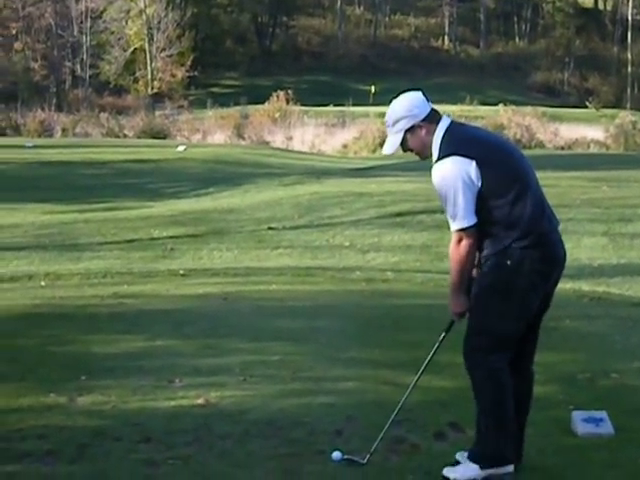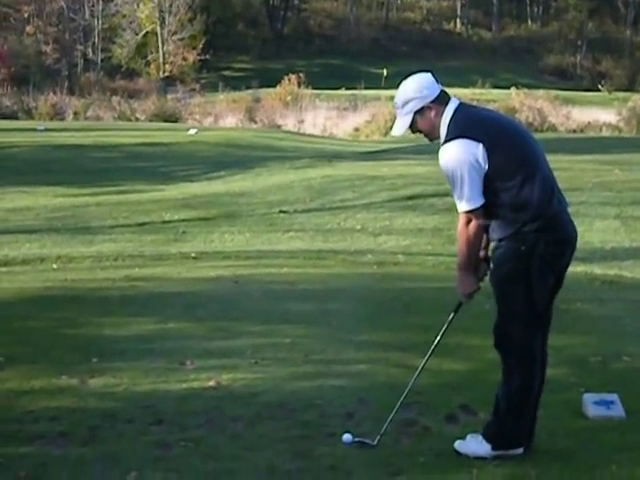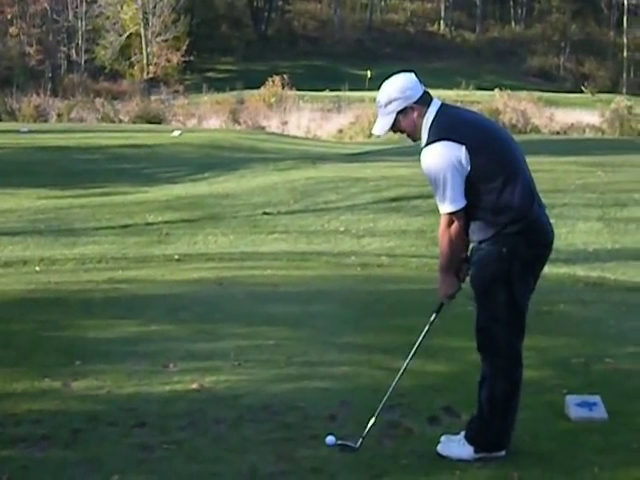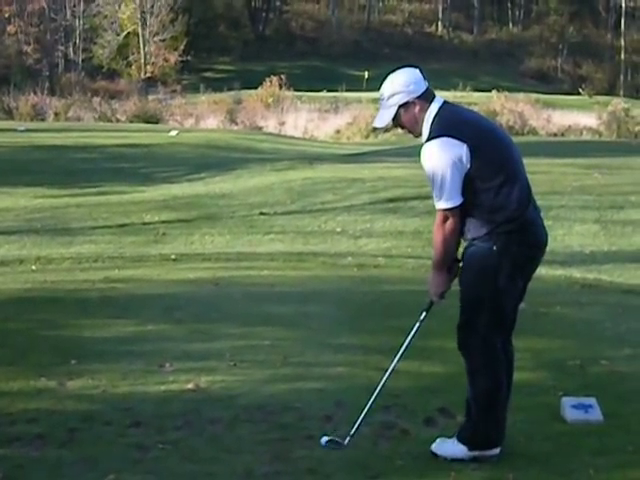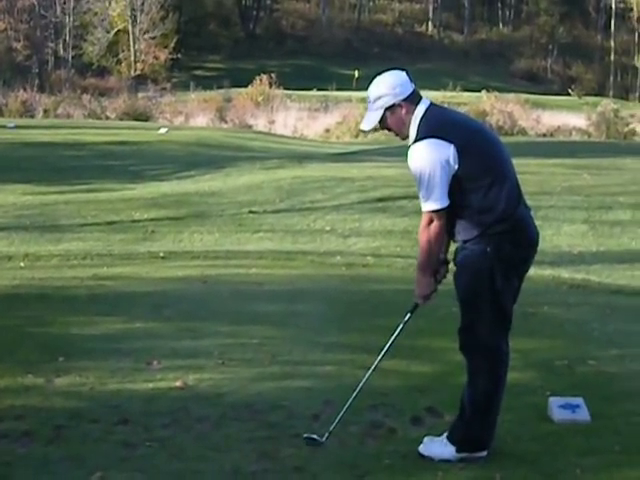
dt=0.4s
person 1, frame 1
left shoulder: (449, 163)
right shoulder: (470, 138)
left elbow: (464, 238)
left wrist: (457, 291)
right wrist: (477, 269)
left hip: (520, 258)
right hip: (543, 250)
left knee: (484, 353)
right knee: (515, 358)
right ankle: (505, 449)
person 1, frame 2
left shoulder: (456, 146)
right shoulder: (479, 119)
left elbow: (471, 219)
left wrist: (465, 271)
right wrist: (484, 251)
left hip: (530, 241)
right hip: (553, 232)
left knee: (515, 340)
right knee: (526, 337)
left ankle: (506, 437)
right ankle: (516, 430)
person 1, frame 3
left shoulder: (438, 148)
right shoulder: (460, 121)
left elbow: (453, 221)
left wrist: (447, 273)
right wrist: (463, 256)
left hip: (510, 243)
right hip: (525, 233)
left knee: (498, 342)
right knee: (495, 338)
left ankle: (489, 440)
right ankle: (487, 428)
person 1, frame 4
left shoulder: (439, 144)
right shoulder: (459, 120)
left elbow: (448, 218)
left wrist: (439, 269)
right wrist: (453, 259)
left hip: (502, 243)
right hip: (517, 235)
left knee: (479, 339)
right knee: (491, 338)
left ankle: (481, 438)
right ankle: (484, 430)
person 1, frame 5
left shoulder: (426, 145)
right shoulder: (446, 122)
left elbow: (434, 220)
left wrist: (424, 273)
right wrist: (441, 258)
left hip: (494, 244)
right hip: (506, 236)
left knee: (481, 342)
right knee: (484, 340)
left ankle: (470, 440)
right ankle: (473, 430)
